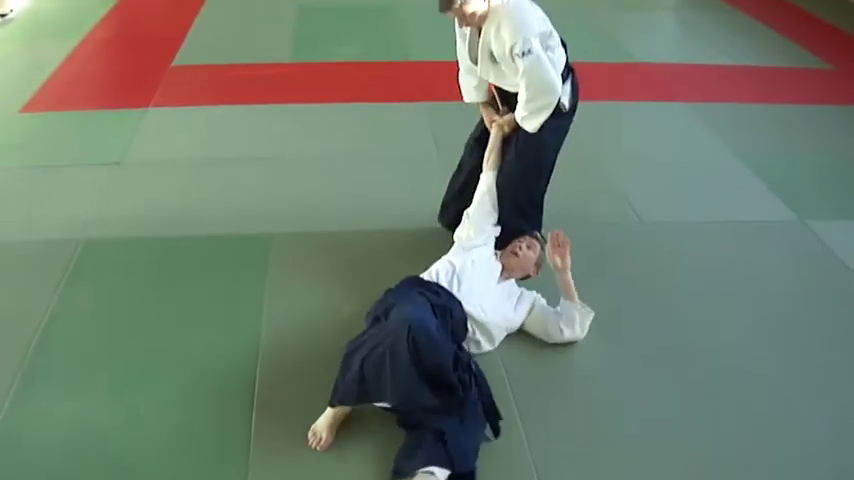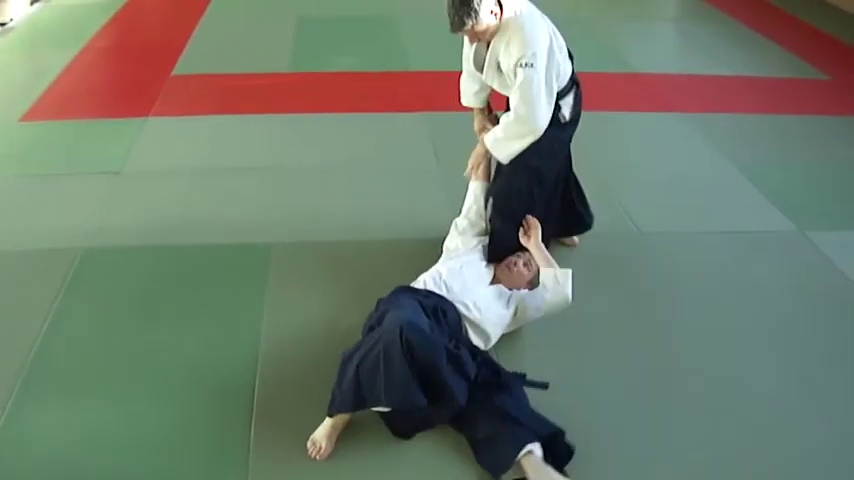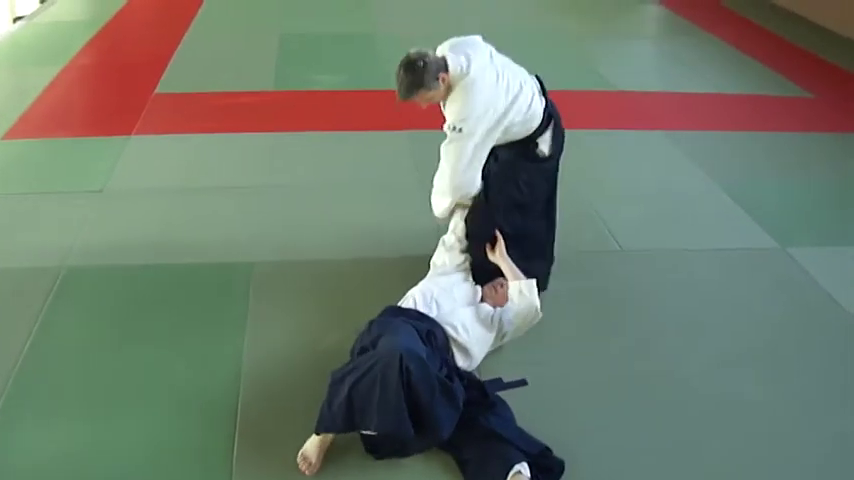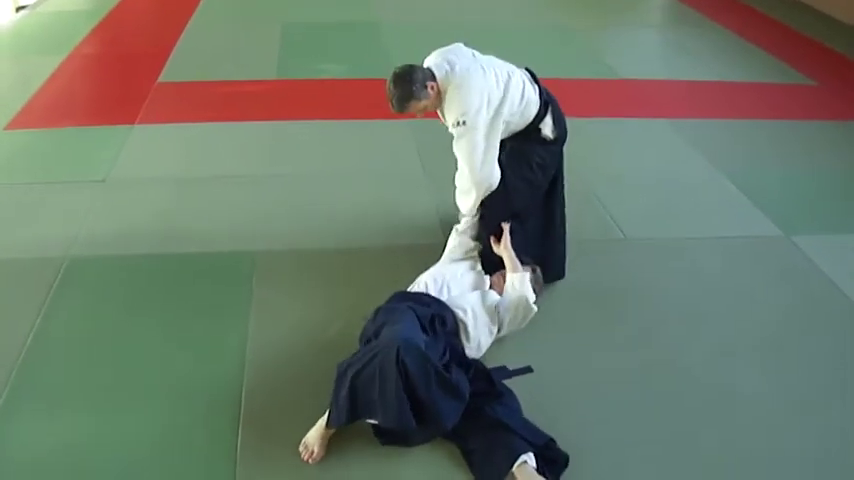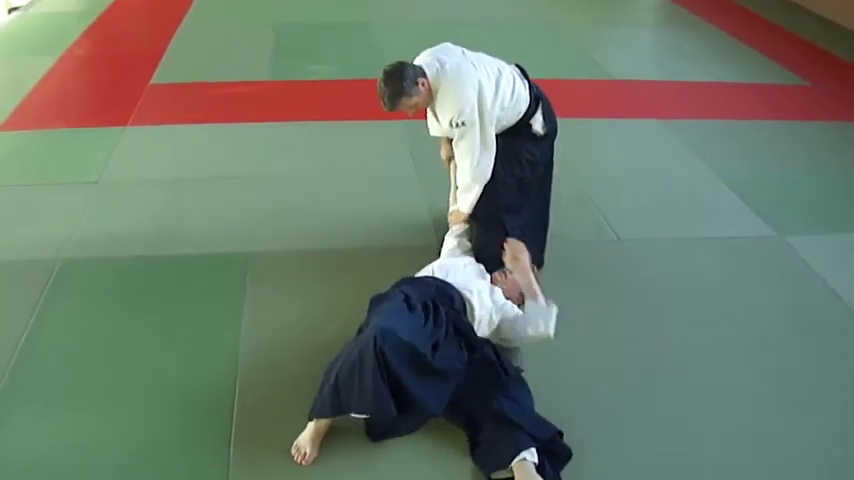
dt=0.3s
person 1, frame 1
left shoulder: (522, 301)
right shoulder: (479, 245)
left elbow: (571, 328)
right elbow: (488, 192)
left wrist: (563, 271)
right wrist: (496, 134)
left hip: (446, 340)
right hip: (420, 300)
left knee: (460, 404)
right knee: (413, 328)
right ankle: (338, 409)
person 1, frame 2
left shoulder: (515, 305)
right shoulder: (471, 256)
left elbow: (559, 292)
right elbow: (474, 212)
left wrist: (536, 245)
right wrist: (483, 156)
left hip: (451, 346)
right hip: (416, 306)
left knee: (496, 394)
right knee: (406, 330)
right ankle: (338, 418)
person 1, frame 3
left shoulder: (498, 322)
right shoulder: (452, 271)
left elbow: (530, 305)
left wrist: (503, 258)
left hip: (437, 362)
right hip: (401, 328)
left knee: (481, 414)
right knee: (403, 355)
right ankle: (324, 434)
person 1, frame 4
left shoulder: (503, 312)
right shoulder: (464, 263)
left elbow: (523, 295)
left wrist: (507, 250)
left hip: (448, 351)
left knee: (488, 402)
right knee: (403, 347)
right ankle: (329, 423)
person 1, frame 5
left shoulder: (504, 311)
right shoulder: (464, 260)
left elbow: (540, 327)
left wrist: (526, 272)
left hip: (451, 336)
left knee: (501, 389)
right knee: (381, 337)
right ankle: (319, 424)
person 2, frame 1
left shoulder: (517, 22)
left elbow: (543, 89)
left wrist: (516, 118)
right wrist: (485, 107)
left hip: (550, 97)
right hip: (512, 90)
left knee: (519, 175)
right knee: (481, 151)
person 2, frame 2
left shoulder: (527, 38)
left elbow: (531, 116)
right elbow: (475, 65)
left wrist: (489, 144)
right wrist: (479, 111)
left hip: (553, 107)
right hip: (525, 97)
left knee: (517, 186)
right knee: (550, 168)
left ankle: (510, 258)
right ankle: (565, 227)
person 2, frame 3
left shoulder: (470, 105)
right shoulder: (447, 53)
left elbow: (459, 174)
left wrist: (441, 205)
left hip: (535, 142)
right hip: (521, 123)
left knee: (493, 217)
person 2, frame 4
left shoulder: (465, 105)
right shoulder: (434, 64)
left elbow: (478, 171)
left wrist: (467, 208)
left hip: (538, 130)
right hip: (521, 109)
left knee: (504, 205)
person 2, frame 5
left shoulder: (459, 101)
right shoulder: (423, 64)
left elbow: (475, 159)
left wrist: (464, 209)
right wrist: (446, 140)
left hip: (529, 125)
right hip: (511, 106)
left knee: (496, 202)
left ankle: (498, 271)
